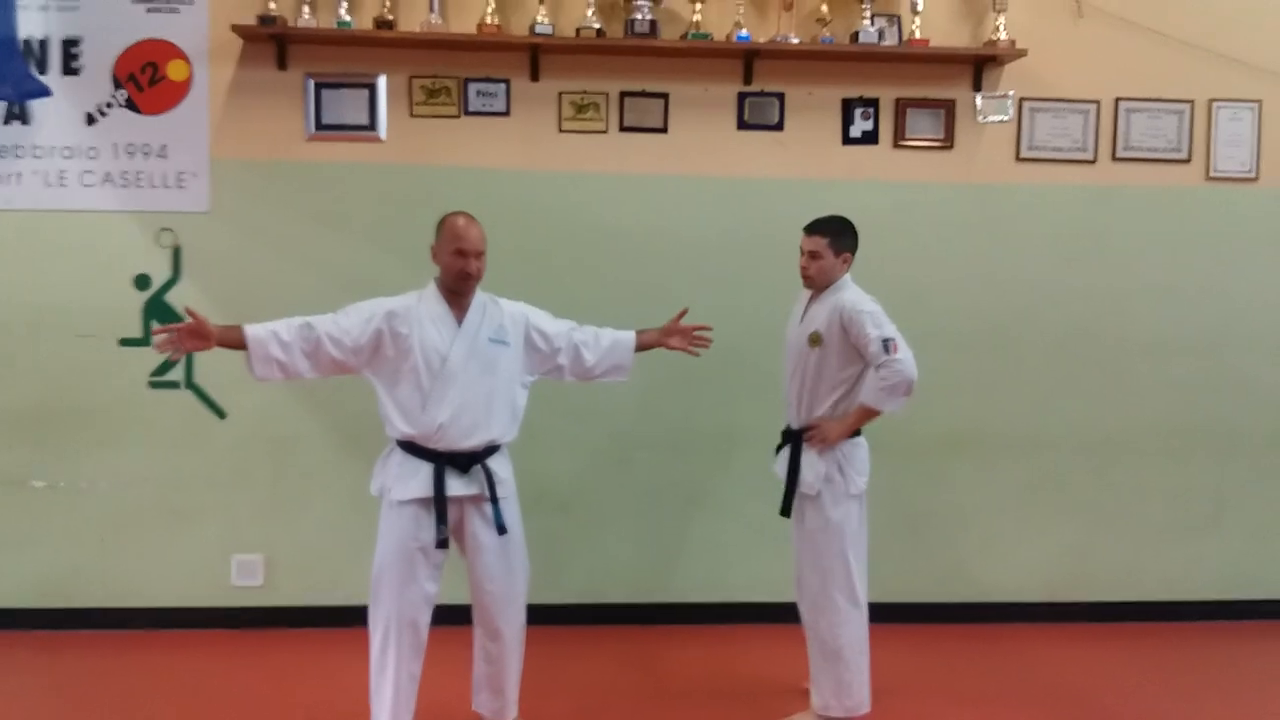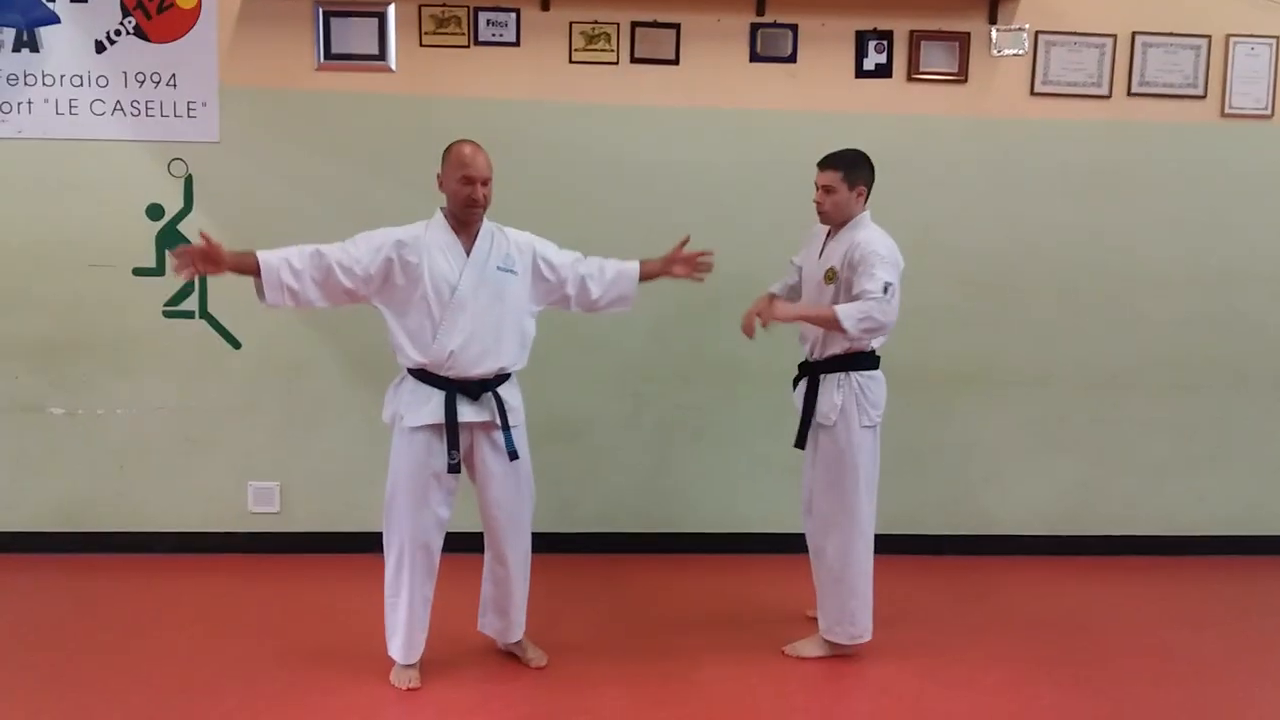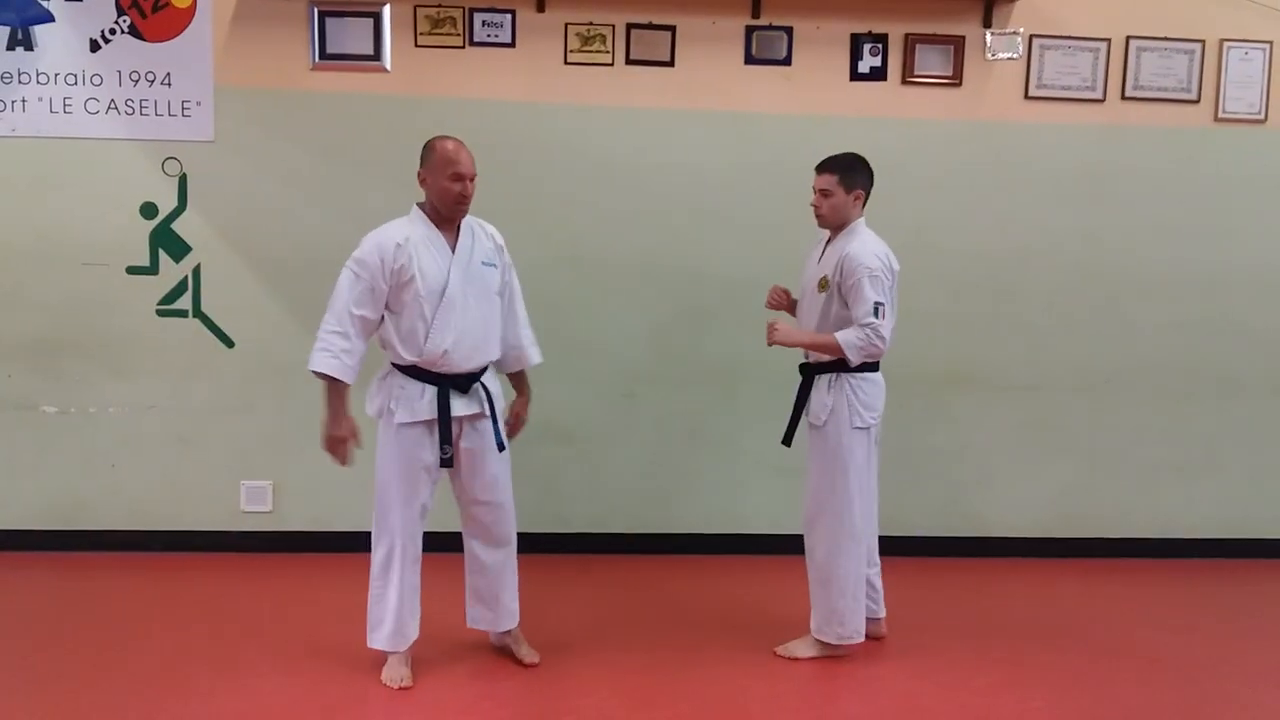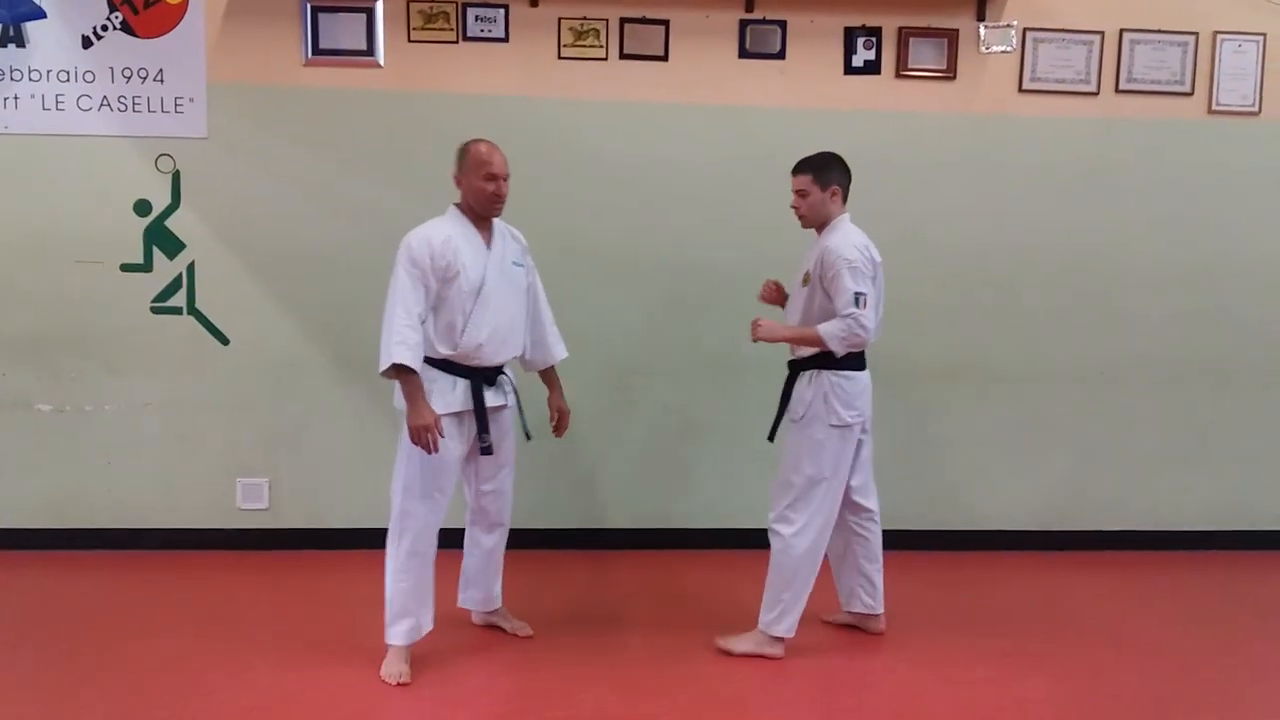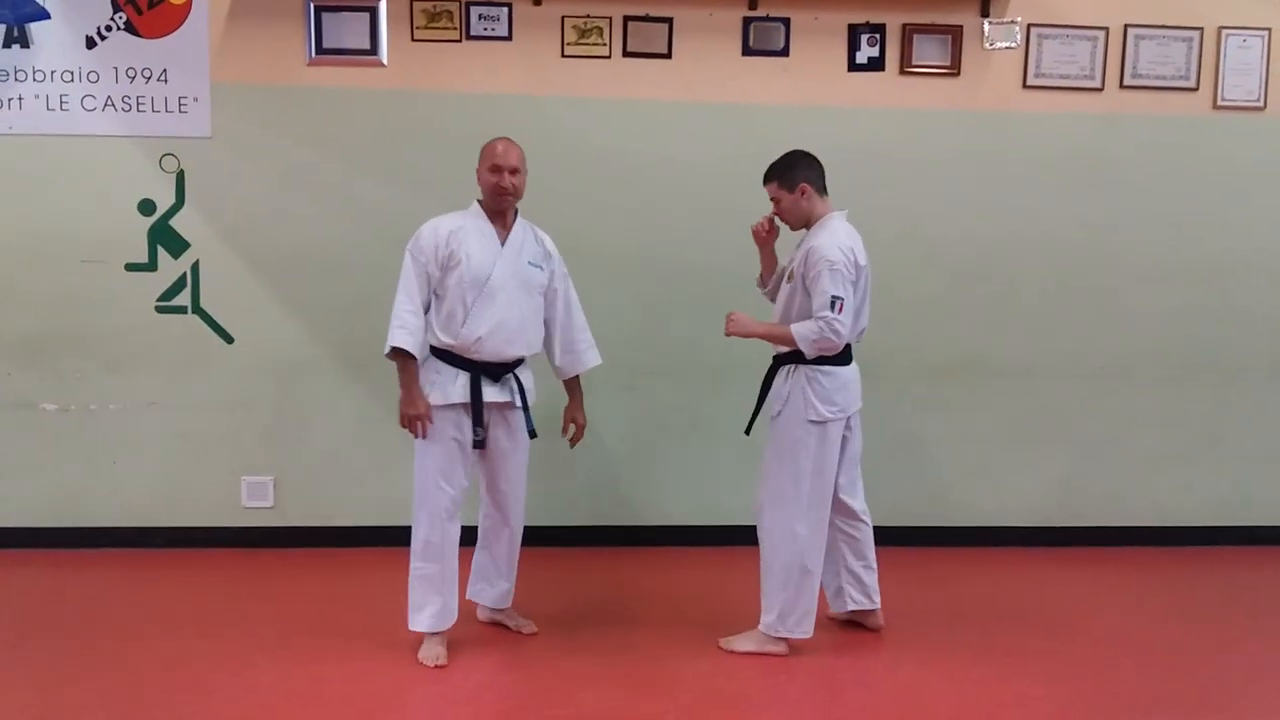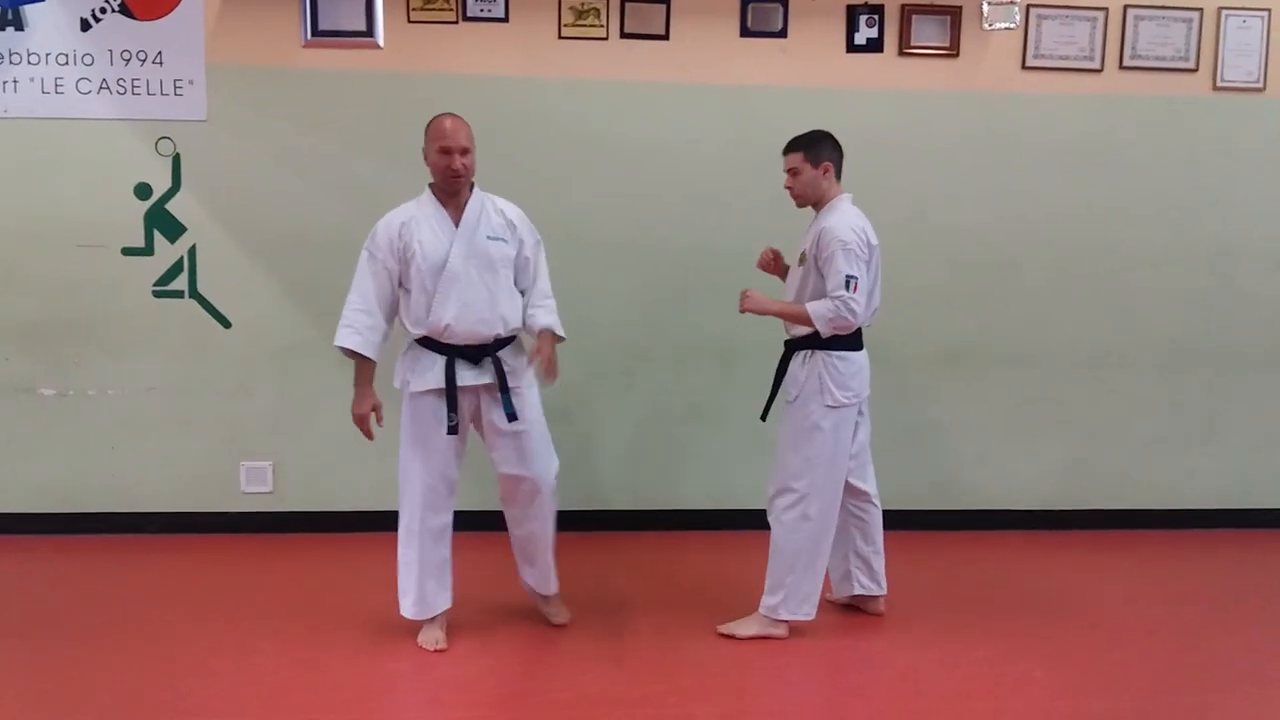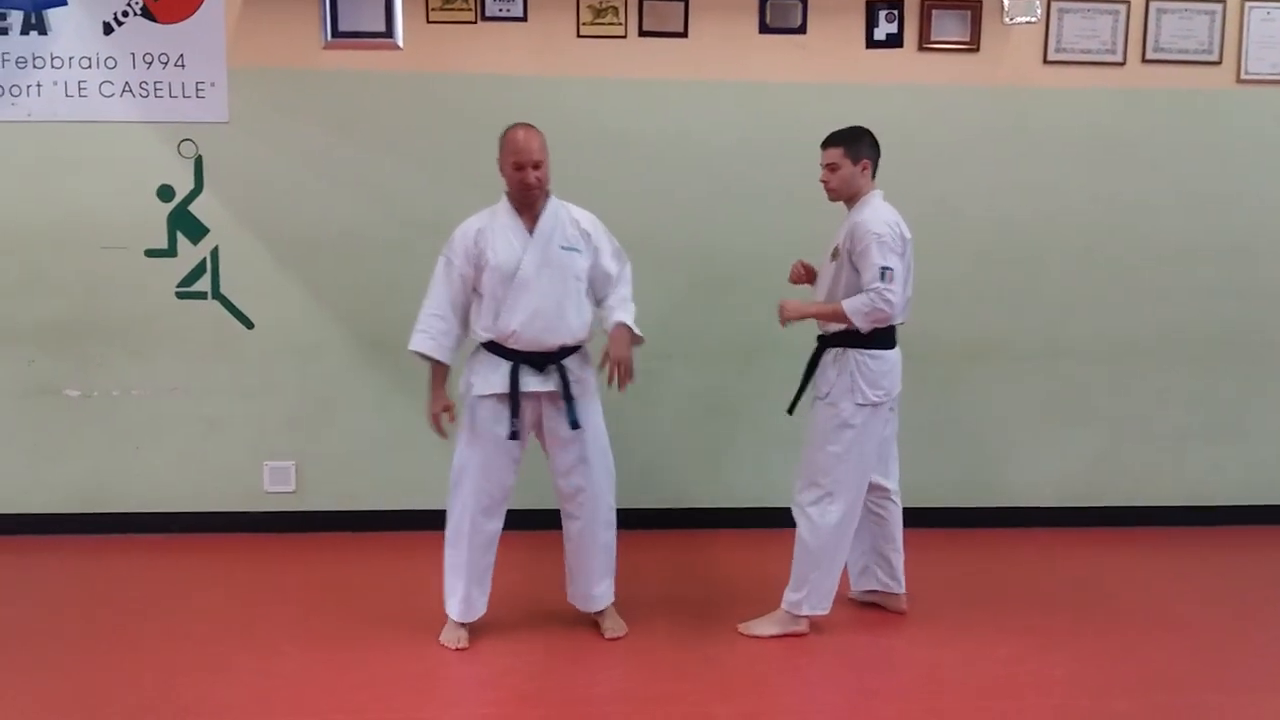
dt=0.5s
person 1, frame 1
left shoulder: (516, 321)
right shoulder: (391, 318)
left elbow: (584, 345)
right elbow: (310, 338)
left wrist: (657, 338)
right wrist: (218, 335)
left hip: (487, 479)
right hip: (416, 480)
left knee: (503, 602)
right knee: (400, 606)
person 1, frame 2
left shoulder: (522, 248)
right shoulder: (400, 247)
left elbow: (588, 277)
right elbow: (320, 267)
left wrist: (662, 267)
right wrist: (228, 261)
left hip: (497, 406)
right hip: (427, 407)
left knee: (510, 526)
right knee: (413, 530)
left ankle: (509, 631)
right ankle: (405, 652)
person 1, frame 3
left shoulder: (489, 240)
right shoulder: (387, 245)
left elbow: (512, 319)
right elbow: (345, 326)
left wrist: (522, 393)
right wrist: (337, 411)
left hip: (478, 398)
right hip: (413, 401)
left knee: (494, 517)
right knee: (399, 524)
left ankle: (503, 626)
right ankle: (396, 645)
person 1, frame 4
left shoulder: (514, 243)
right shoulder: (427, 242)
left elbow: (535, 319)
right elbow: (403, 325)
left wrist: (555, 388)
right wrist: (416, 403)
left hip: (496, 393)
right hip: (442, 393)
left knee: (493, 506)
right knee: (418, 513)
left ankle: (483, 603)
right ankle: (400, 640)
person 1, frame 5
left shoulder: (541, 246)
right shoulder: (439, 234)
left elbow: (564, 324)
right elbow: (408, 313)
left wrist: (575, 399)
right wrist: (410, 389)
left hip: (509, 388)
right hip: (447, 385)
left knee: (507, 503)
right knee: (437, 505)
left ankle: (492, 601)
right ankle: (433, 624)
person 1, frame 6
left shoulder: (508, 217)
right shoulder: (399, 226)
left elbow: (538, 283)
right elbow: (370, 307)
left wrist: (545, 337)
right wrist: (363, 387)
left hip: (504, 368)
right hip: (434, 372)
left knee: (534, 477)
right knee: (427, 491)
left ankle: (544, 586)
right ankle: (430, 610)
person 1, frame 7
left shoulder: (583, 226)
right shoulder: (474, 233)
left elbow: (617, 288)
right elbow: (444, 311)
left wrist: (620, 336)
right wrist: (438, 388)
left hip: (569, 377)
right hip: (498, 378)
left knee: (590, 491)
right knee: (477, 493)
left ankle: (599, 602)
right ankle: (461, 610)
person 2, frame 1
left shoulder: (854, 308)
right shoulder: (809, 302)
left elbow: (900, 371)
left wrist: (844, 425)
left hip: (832, 457)
right hip: (806, 453)
left knee: (832, 580)
right knee: (817, 576)
right ankle: (837, 679)
person 2, frame 2
left shoulder: (873, 247)
right shoulder: (821, 238)
left elbow: (875, 315)
right elbow: (795, 282)
left wrist: (795, 312)
right wrist: (769, 303)
left hip: (850, 388)
right hip: (821, 383)
left knee: (843, 509)
right knee: (822, 504)
left ankle: (842, 630)
right ankle: (842, 603)
person 2, frame 3
left shoulder: (864, 256)
right shoulder: (828, 246)
left elbow: (871, 340)
left wrist: (797, 337)
right wrist: (791, 306)
left hip: (847, 391)
right hip: (832, 389)
left knee: (836, 513)
right knee: (851, 509)
left ankle: (836, 632)
right ankle: (866, 612)
person 2, frame 4
left shoulder: (843, 248)
right shoulder: (836, 244)
left elbow: (857, 328)
left wrist: (782, 332)
right wrist: (786, 299)
left hip: (829, 388)
right hip: (838, 385)
left knee: (799, 510)
right knee: (852, 501)
left ankle: (772, 631)
right ankle: (866, 607)
person 2, frame 5
left shoulder: (827, 248)
right shoulder: (828, 237)
left elbow: (829, 332)
right elbow: (782, 295)
left wrist: (754, 329)
right wrist: (766, 251)
left hip: (811, 385)
right hip: (830, 382)
left knee: (789, 508)
right knee: (841, 497)
left ankle: (777, 629)
right ankle: (862, 604)
person 2, frame 6
left shoulder: (839, 230)
right shoulder: (837, 223)
left elbow: (844, 311)
left wrist: (770, 306)
right wrist: (786, 273)
left hip: (825, 370)
right hip: (836, 366)
left knee: (800, 492)
right knee: (851, 483)
left ankle: (778, 613)
right ankle: (866, 589)
person 2, frame 7
left shoulder: (872, 224)
right shoulder: (866, 220)
left elbow: (881, 303)
left wrist: (807, 309)
right wrist: (817, 278)
left hip: (857, 367)
right hip: (866, 363)
left knee: (826, 489)
right knee: (873, 481)
left ankle: (797, 609)
right ankle: (886, 586)
